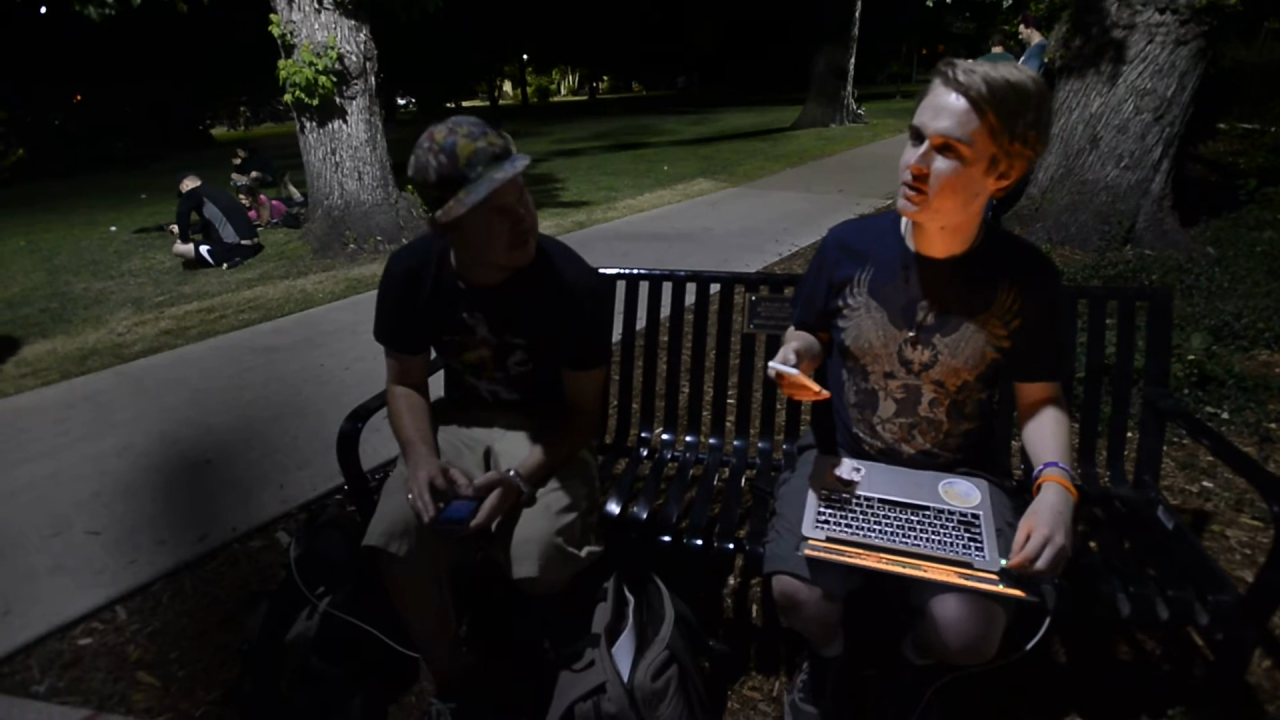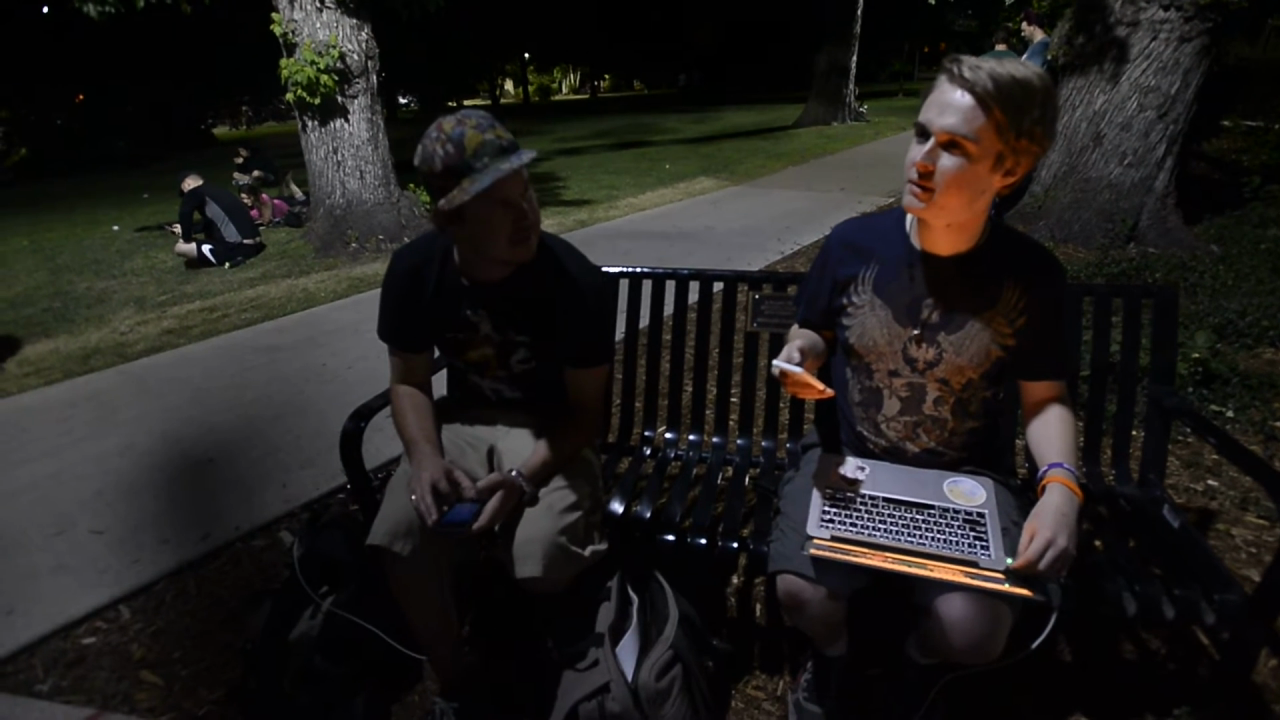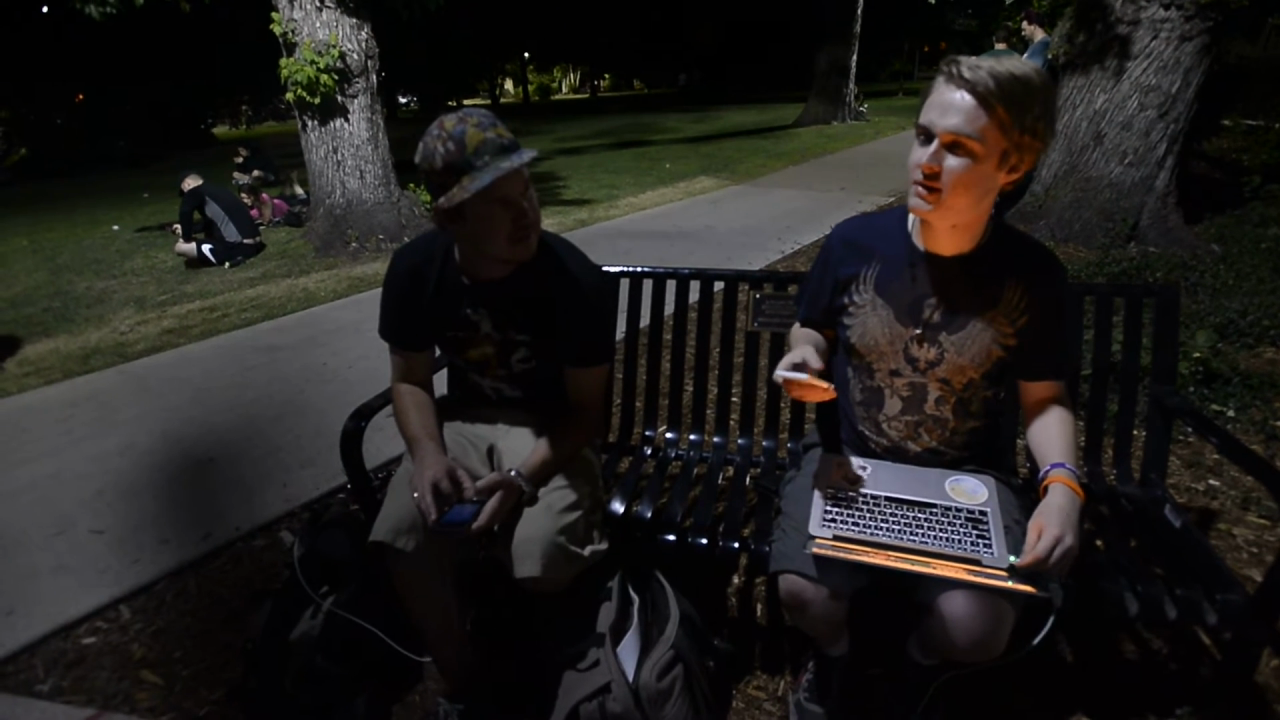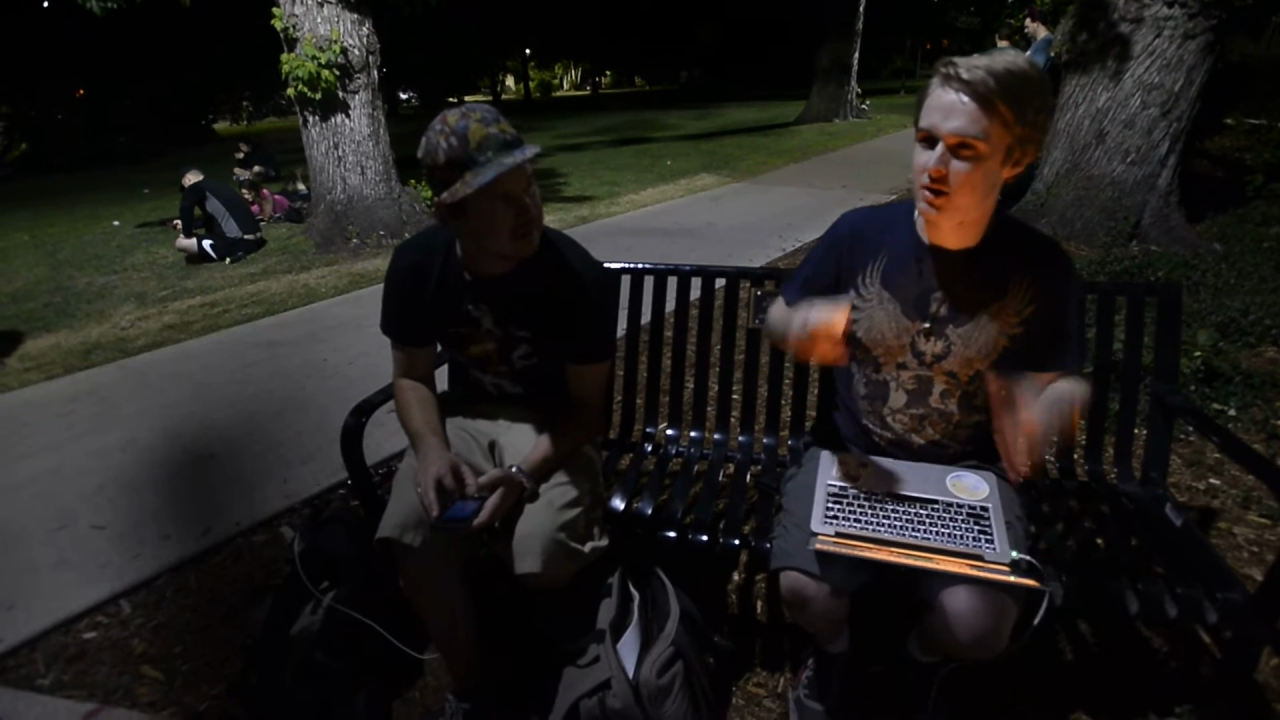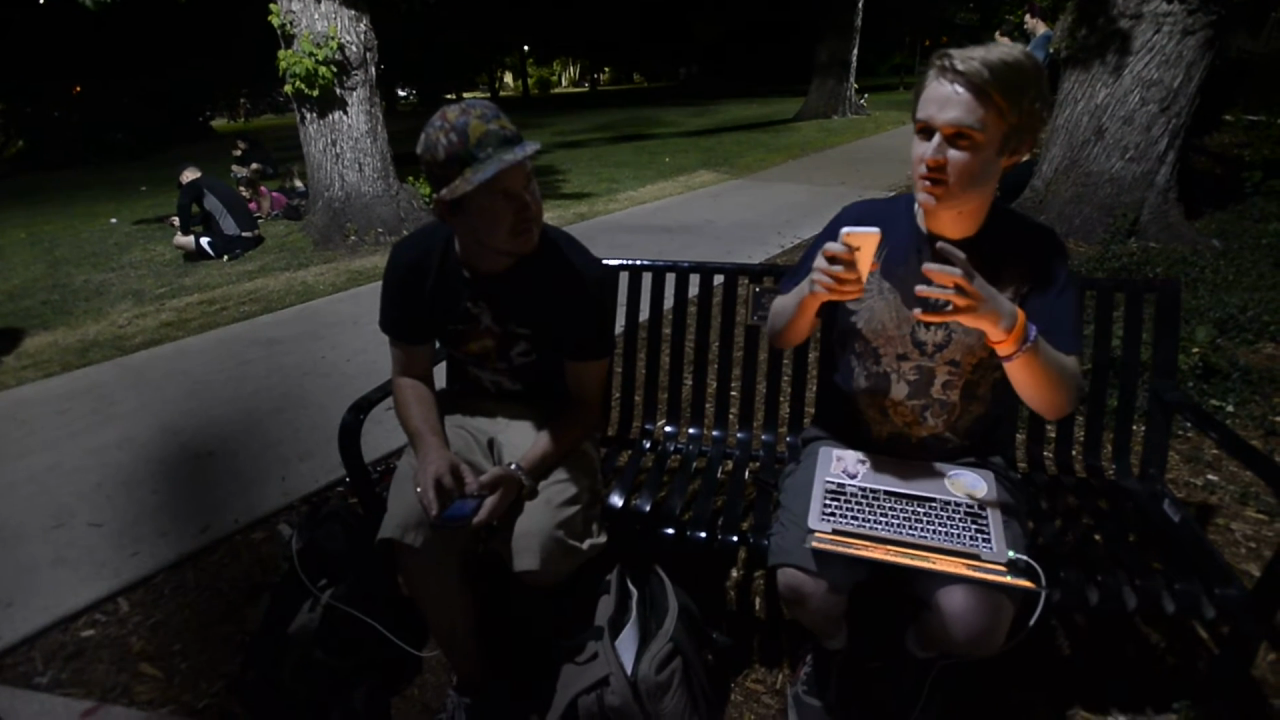
dt=0.4s
person 1, frame 1
left shoulder: (1026, 276)
right shoulder: (849, 246)
left elbow: (1039, 399)
right elbow: (809, 335)
left wrist: (1055, 484)
right wrist: (797, 357)
left hip: (960, 479)
right hip: (843, 462)
left knee: (967, 631)
right knee: (798, 595)
right ankle: (829, 655)
person 1, frame 2
left shoulder: (1031, 274)
right shoulder: (853, 243)
left elbow: (1044, 398)
right elbow: (812, 333)
left wrist: (1060, 487)
right wrist: (801, 355)
left hip: (964, 478)
right hip: (847, 460)
left knee: (972, 630)
right knee: (802, 594)
right ankle: (832, 657)
person 1, frame 3
left shoulder: (1033, 273)
right shoulder: (854, 242)
left elbow: (1043, 399)
right elbow: (810, 333)
left wrist: (1061, 484)
right wrist: (804, 358)
left hip: (965, 476)
right hip: (848, 459)
left knee: (975, 629)
right knee: (804, 594)
right ankle: (833, 656)
person 1, frame 4
left shoulder: (1038, 265)
right shoulder: (860, 234)
left elbow: (1064, 383)
right elbow: (776, 323)
left wrist: (1044, 407)
right wrist: (803, 323)
left hip: (966, 470)
right hip: (849, 453)
left knee: (979, 625)
right knee: (805, 591)
left ankle: (913, 663)
right ankle: (832, 653)
person 1, frame 5
left shoulder: (1035, 252)
right shoulder: (864, 224)
left elbow: (1059, 401)
right elbow: (779, 337)
left wrist: (1002, 322)
right wrist: (811, 294)
left hip: (962, 465)
right hip: (846, 447)
left knee: (975, 623)
right knee: (803, 587)
left ankle: (911, 658)
right ankle: (831, 648)
person 2, frame 1
left shoulder: (573, 284)
right shoulder: (410, 272)
left elbow: (584, 410)
right elbow: (405, 383)
left wrist: (521, 480)
right wrist: (421, 458)
left hip: (548, 432)
right hip: (461, 423)
left knee: (539, 563)
right knee: (396, 541)
person 2, frame 2
left shoulder: (576, 282)
right shoulder: (414, 270)
left elbow: (586, 409)
right elbow: (409, 380)
left wrist: (524, 479)
right wrist: (425, 457)
left hip: (551, 431)
right hip: (465, 422)
left knee: (542, 562)
right knee: (400, 540)
person 2, frame 3
left shoulder: (575, 280)
right shoulder: (414, 269)
left elbow: (586, 408)
right elbow: (410, 380)
left wrist: (524, 479)
right wrist: (428, 456)
left hip: (552, 429)
right hip: (466, 420)
left knee: (542, 561)
right knee: (403, 539)
person 2, frame 4
left shoulder: (578, 277)
right shoulder: (417, 264)
left elbow: (586, 405)
right elbow: (412, 374)
left wrist: (525, 474)
right wrist: (432, 451)
left hip: (553, 426)
right hip: (468, 416)
left knee: (543, 559)
right knee: (411, 535)
person 2, frame 5
left shoulder: (576, 274)
right shoulder: (414, 261)
left elbow: (585, 401)
right elbow: (410, 373)
left wrist: (523, 472)
right wrist: (431, 450)
left hip: (551, 423)
right hip: (465, 413)
left knee: (541, 557)
right knee: (412, 536)
